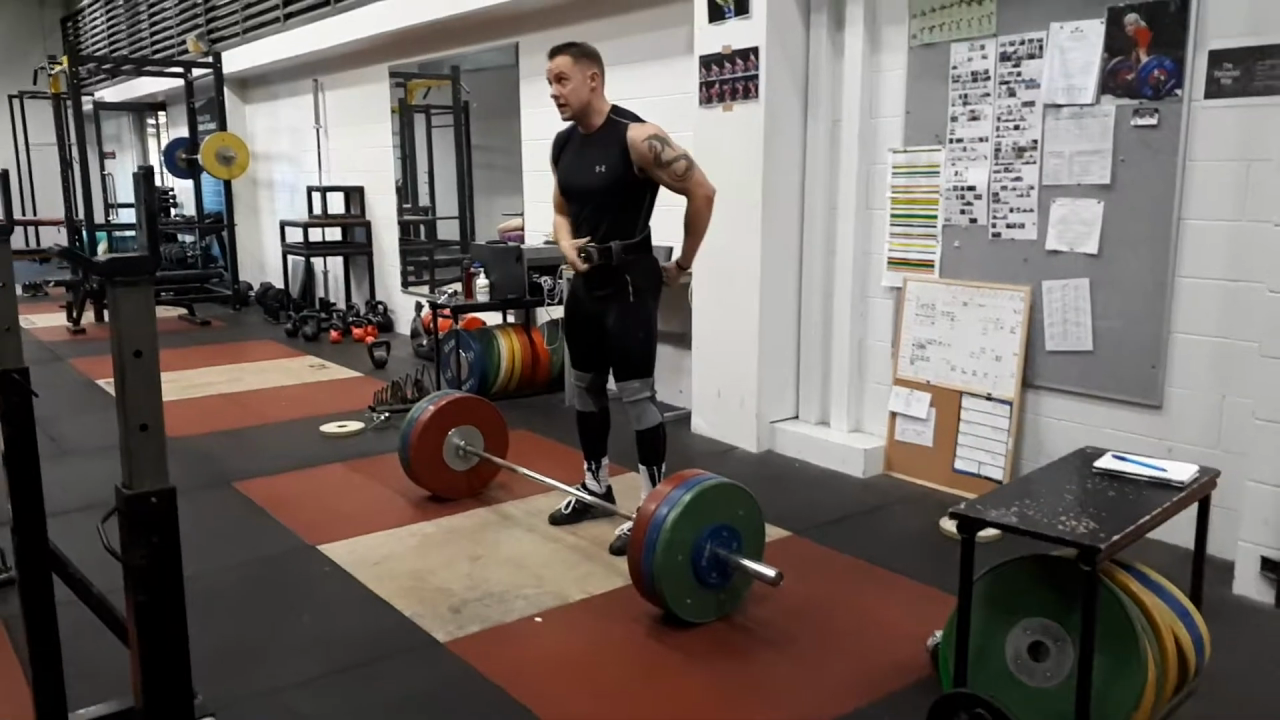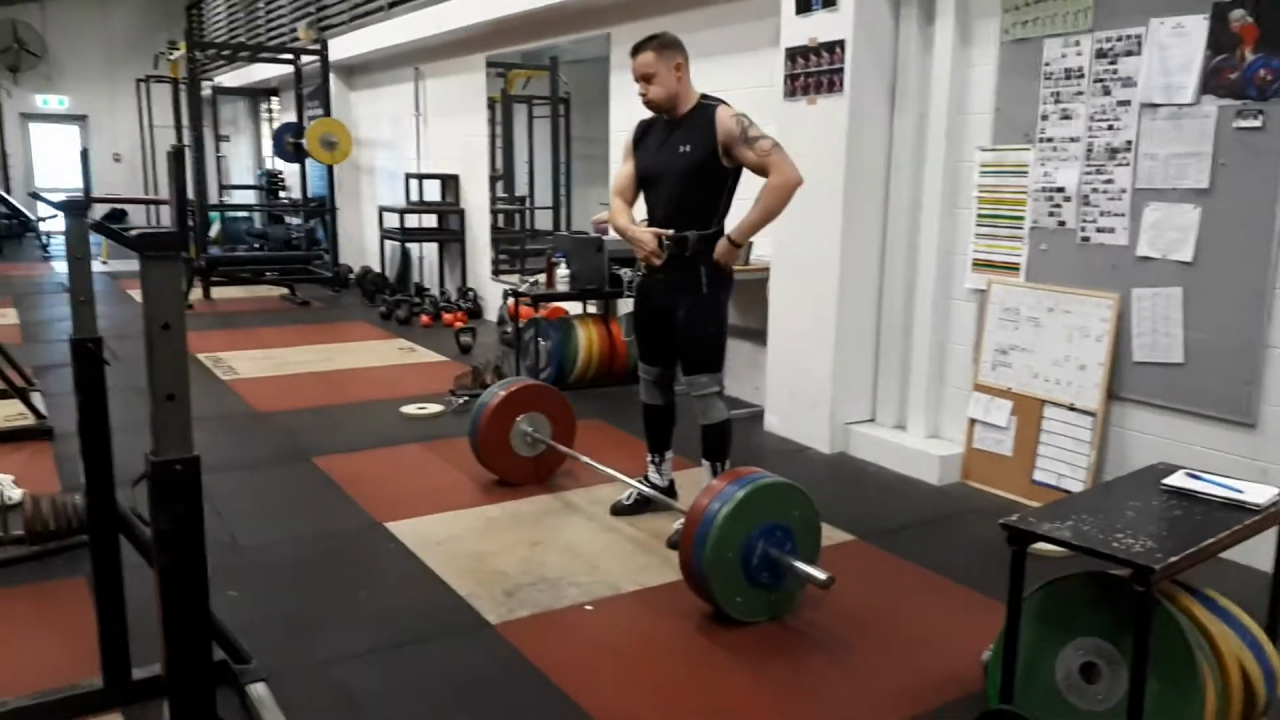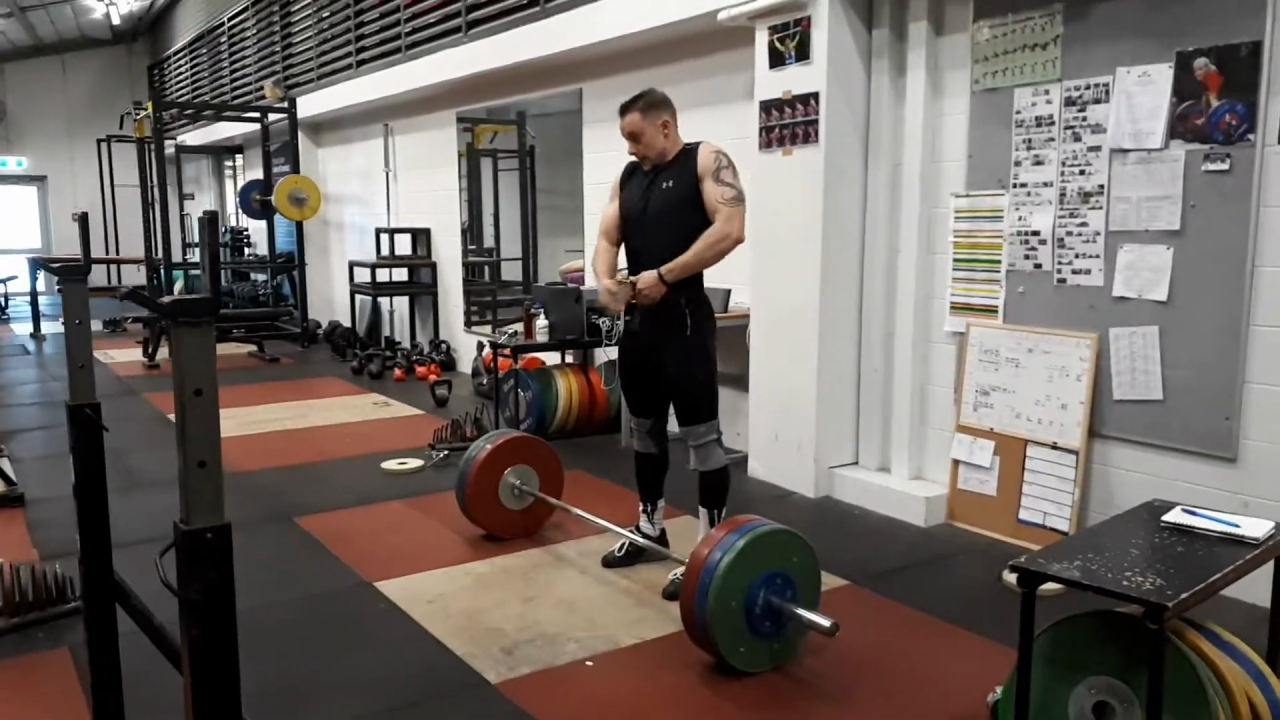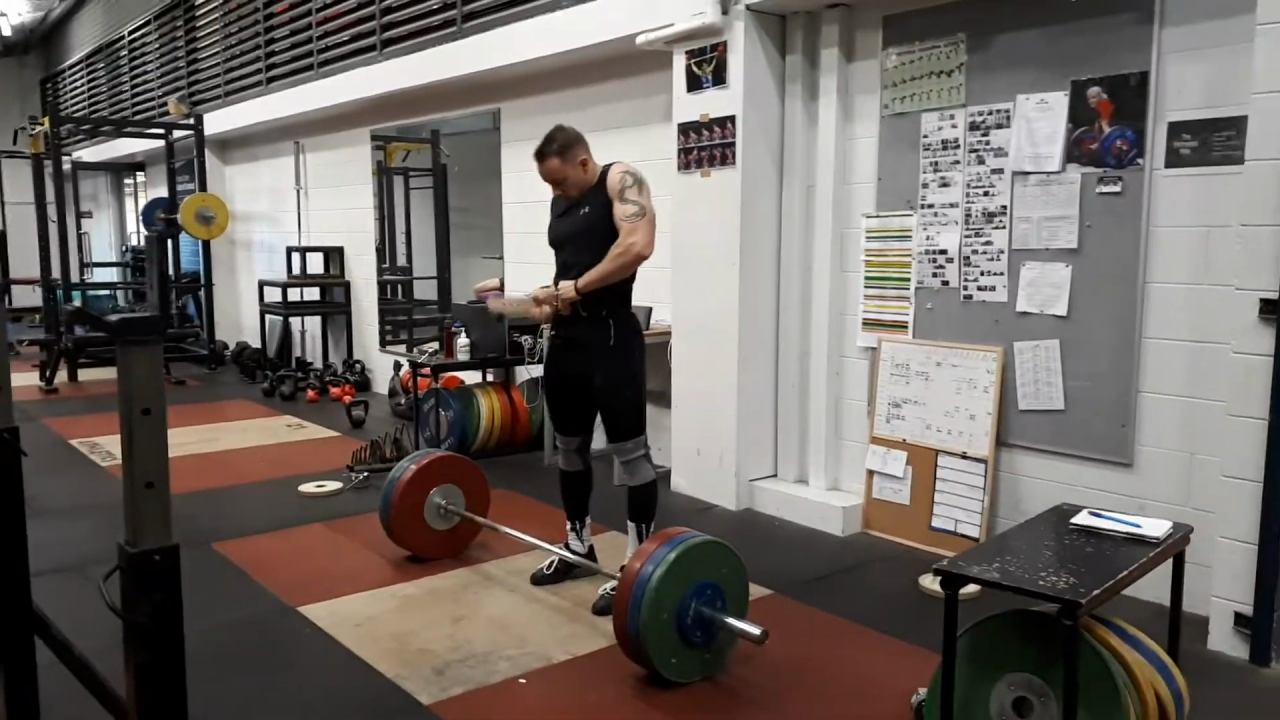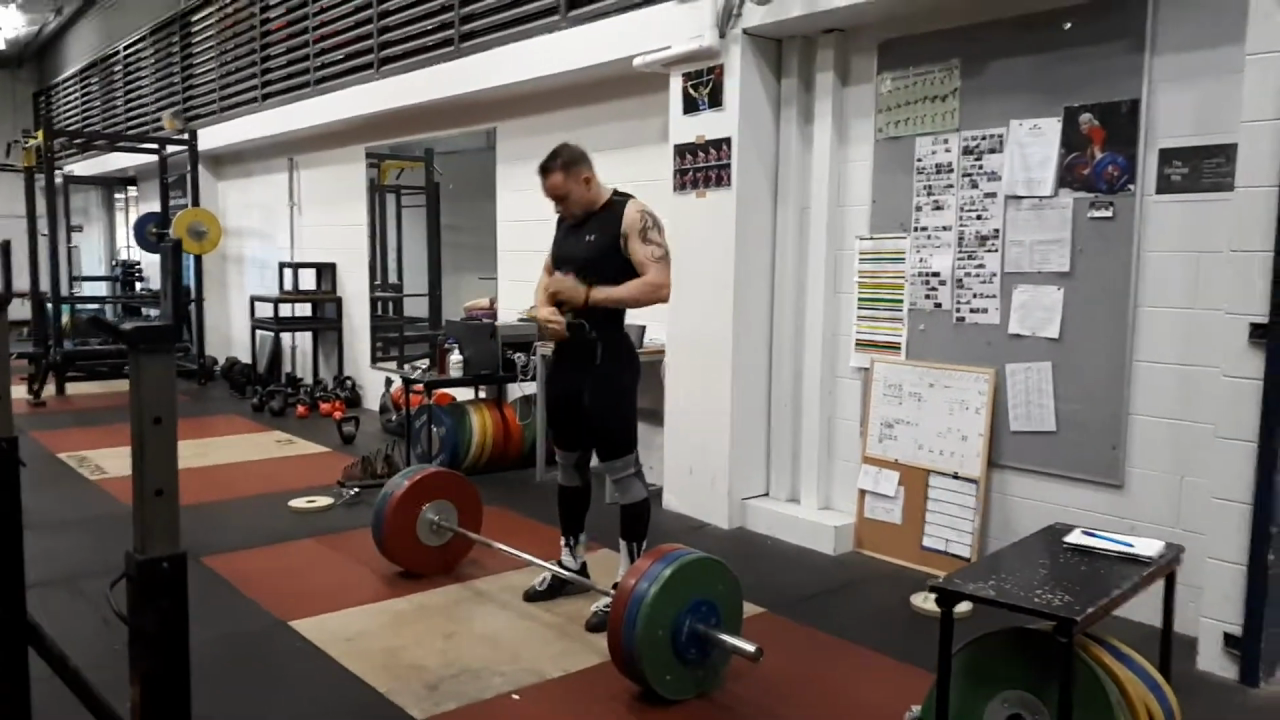
dt=1s
person 1, frame 1
left shoulder: (637, 137)
right shoulder: (563, 144)
left elbow: (702, 191)
left wrist: (683, 264)
right wrist: (566, 244)
left hip: (628, 281)
right hip: (585, 281)
left knee: (635, 393)
right knee: (585, 386)
right ankle: (595, 486)
person 1, frame 2
left shoulder: (722, 121)
right shoulder: (643, 133)
left elbow: (787, 175)
right elbow: (618, 201)
left wrist: (736, 240)
right wrist: (634, 232)
left hip: (699, 273)
right hip: (655, 272)
left knee: (703, 389)
right knee: (652, 379)
right ankle: (658, 478)
person 1, frame 3
left shoulder: (707, 160)
right shoulder: (629, 177)
left elbow: (731, 230)
right elbow: (607, 238)
left wrist: (662, 276)
right wrist: (605, 279)
left hip: (684, 318)
right hip: (637, 321)
left knee: (700, 435)
right knee: (644, 429)
right ankle: (650, 529)
person 1, frame 4
left shoulder: (621, 181)
right shoulder: (562, 203)
left elbow: (638, 245)
left wrist: (578, 288)
right wrist: (551, 294)
left hip: (610, 335)
right hip: (565, 337)
left knee: (629, 451)
right knee: (570, 447)
right ankle: (578, 546)
person 1, frame 5
left shoulder: (632, 215)
right shoulder: (568, 221)
left elbow: (658, 285)
right elbow: (548, 274)
left wrist: (587, 296)
right wrist: (544, 310)
left hip: (606, 357)
right hip: (564, 355)
left knee: (620, 468)
right knee: (569, 463)
right ankle: (571, 563)
